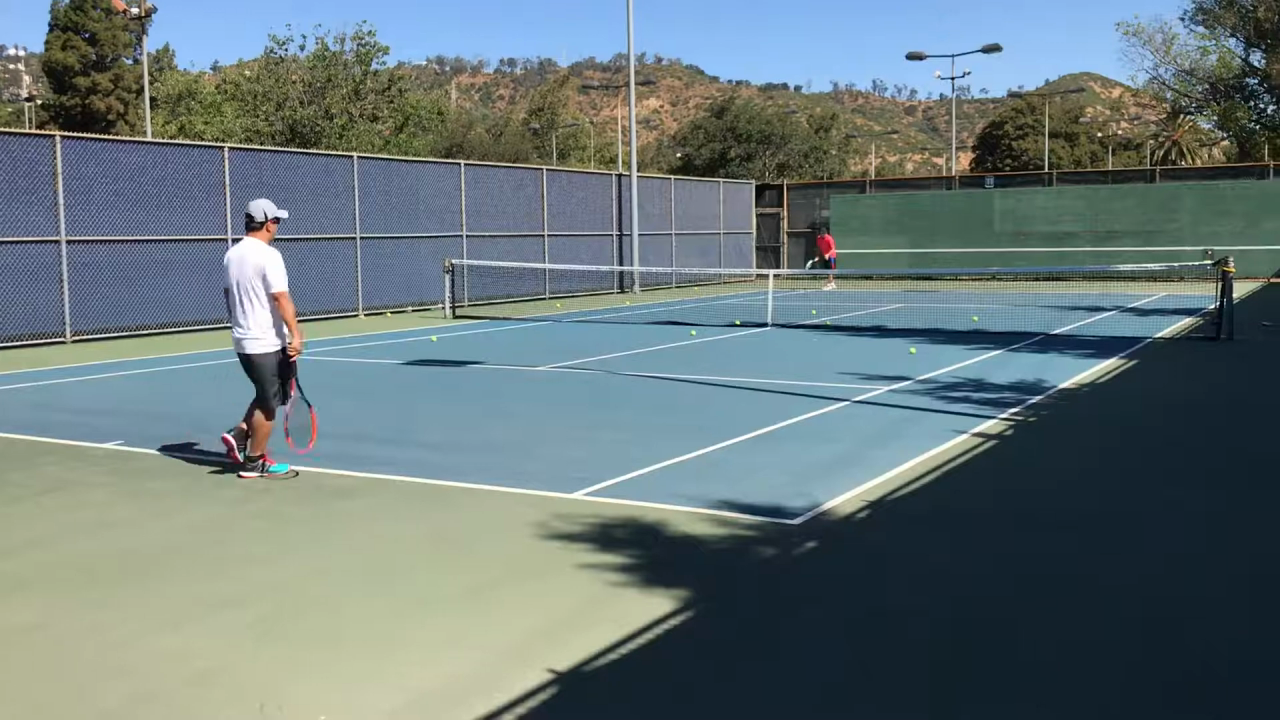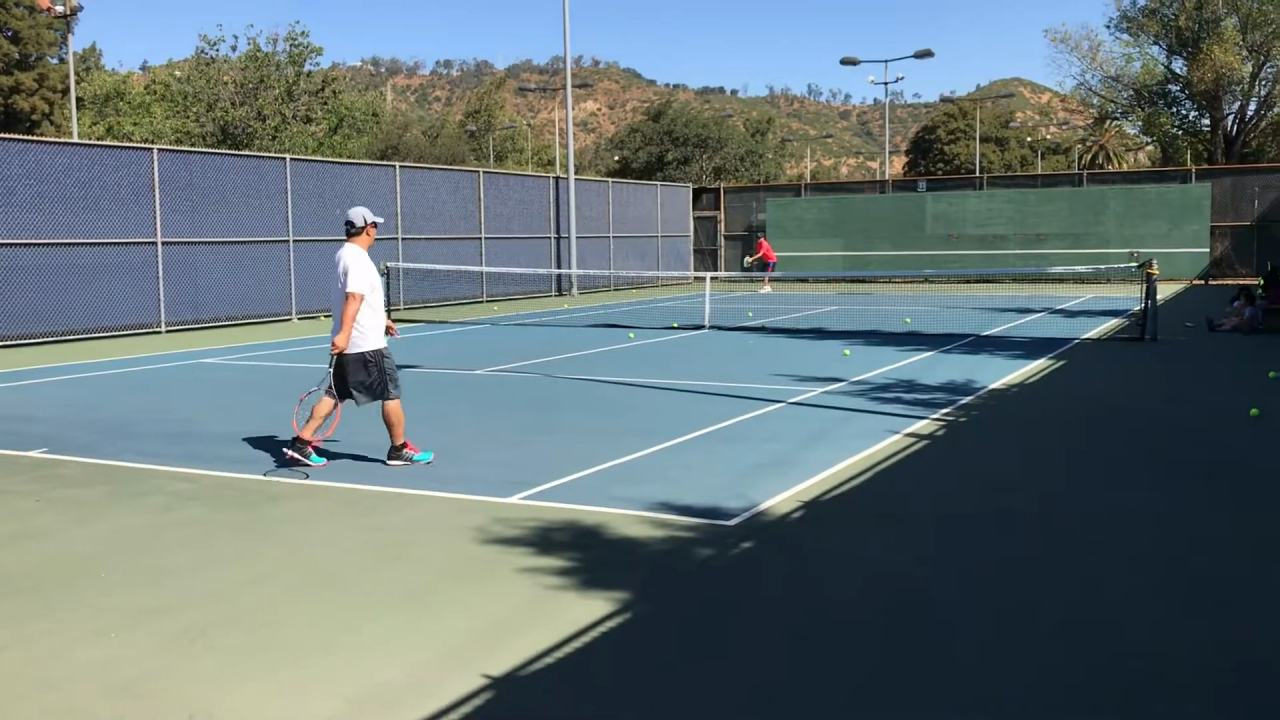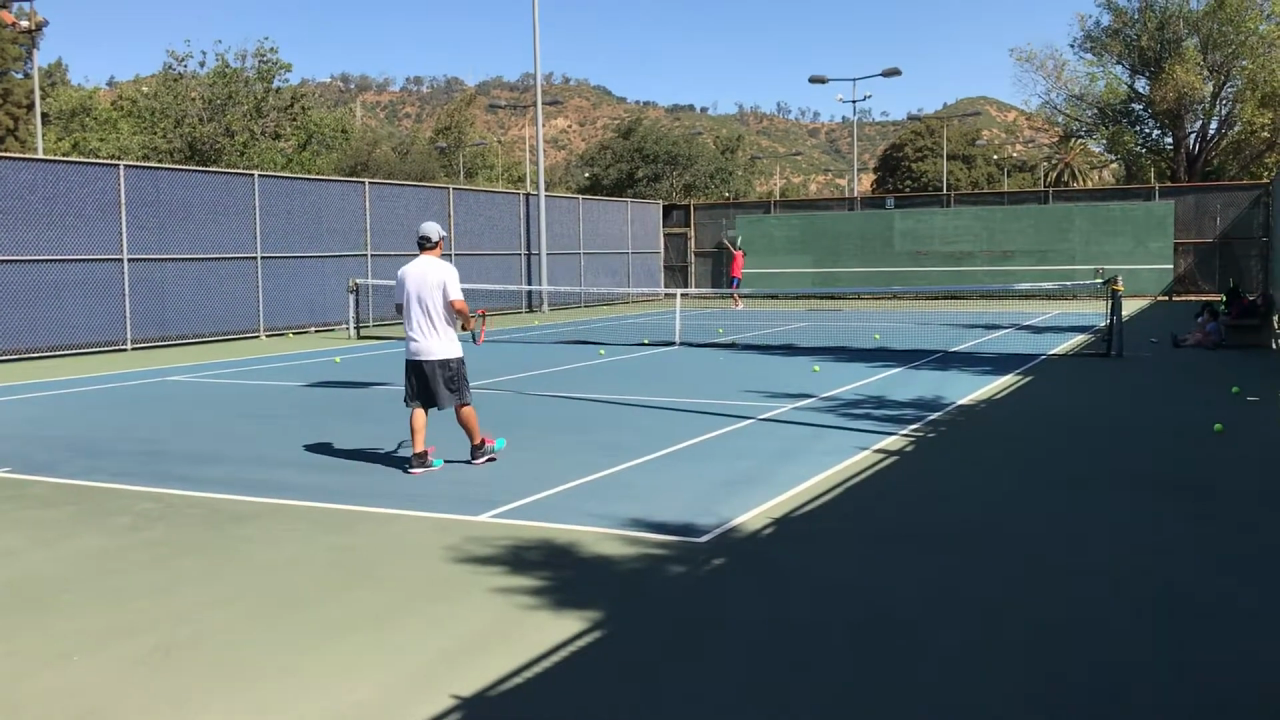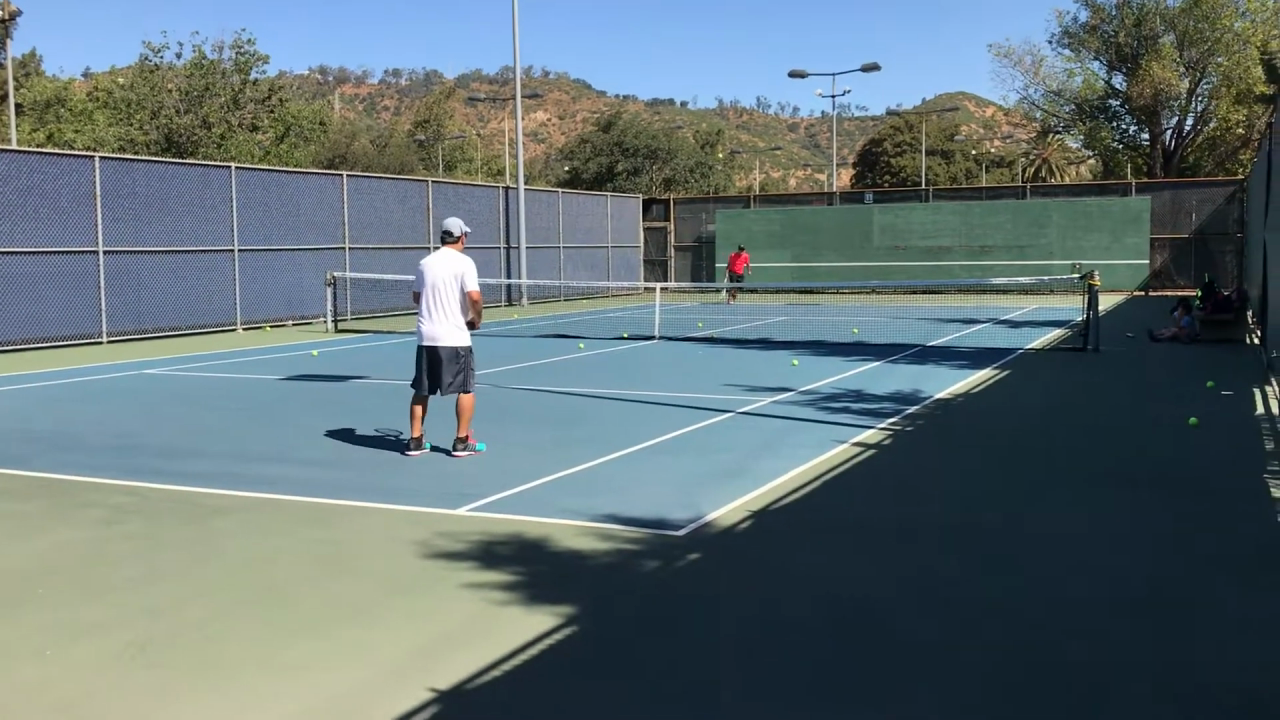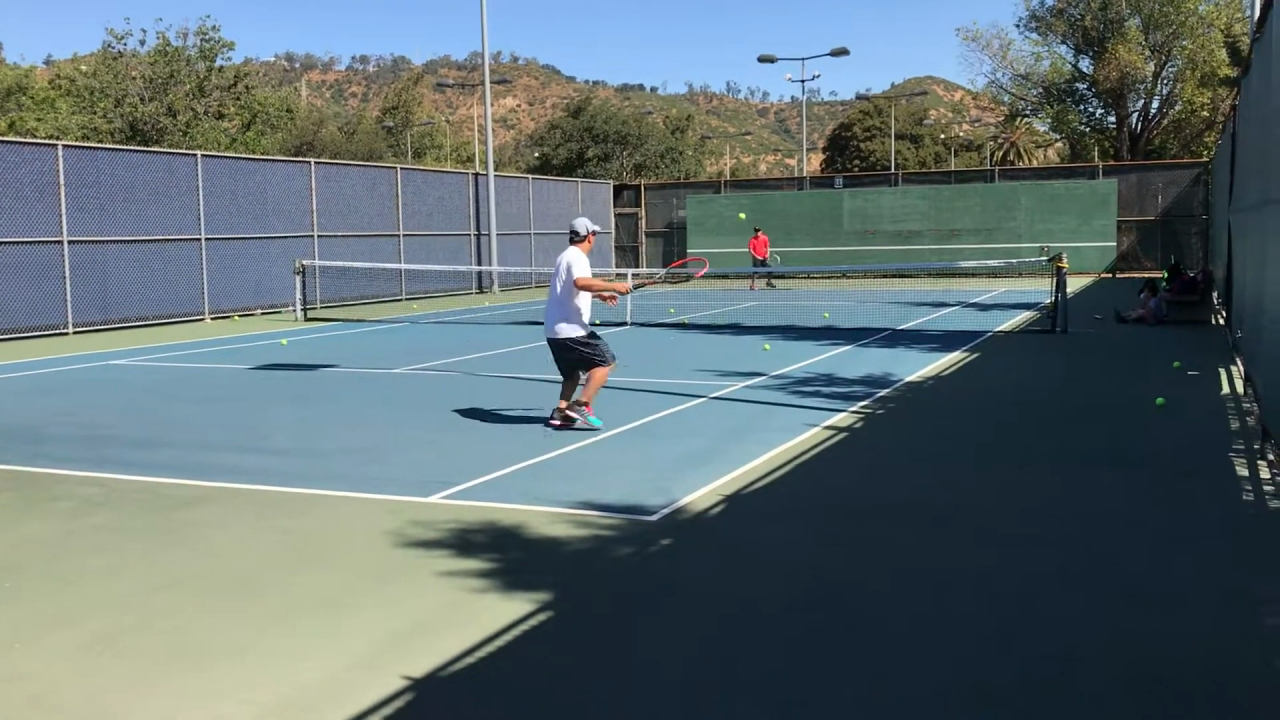
dt=1s
person 1, frame 1
left shoulder: (232, 254)
right shoulder: (268, 255)
right elbow: (281, 298)
right wrist: (295, 334)
left hip: (246, 340)
right hip: (268, 343)
left knee: (268, 394)
right knee: (271, 402)
left ankle: (238, 436)
right ankle: (255, 461)
person 1, frame 2
left shoulder: (343, 255)
right shoulder: (358, 259)
right elbow: (354, 298)
left wrist: (381, 319)
right wrist: (345, 333)
left hip: (349, 342)
right hip: (366, 344)
left knee: (336, 393)
right knee: (390, 394)
left ankle: (302, 442)
right ankle: (399, 450)
person 1, frame 3
left shoulder: (404, 272)
right shoulder: (445, 269)
left elbow: (400, 309)
right elbow: (458, 306)
right wrist: (467, 322)
left hip: (415, 351)
right hip: (445, 350)
left knee: (419, 404)
right knee: (462, 401)
left ankle: (419, 457)
right ankle: (479, 448)
person 1, frame 4
left shoulder: (425, 262)
right shoulder: (464, 262)
left elbow: (416, 297)
right elbow: (474, 297)
right wrist: (476, 319)
left hip: (426, 336)
right hip: (454, 338)
left knee: (421, 391)
right knee: (466, 389)
left ankle: (416, 441)
right ankle: (462, 442)
person 1, frame 5
left shoulder: (565, 256)
right shoulder: (577, 258)
right elbow: (580, 283)
left wrist: (599, 294)
right wrist: (612, 287)
left hip: (553, 329)
right hip: (571, 328)
left knee: (573, 371)
right knee: (606, 363)
left ankle: (560, 413)
right ankle: (581, 405)
